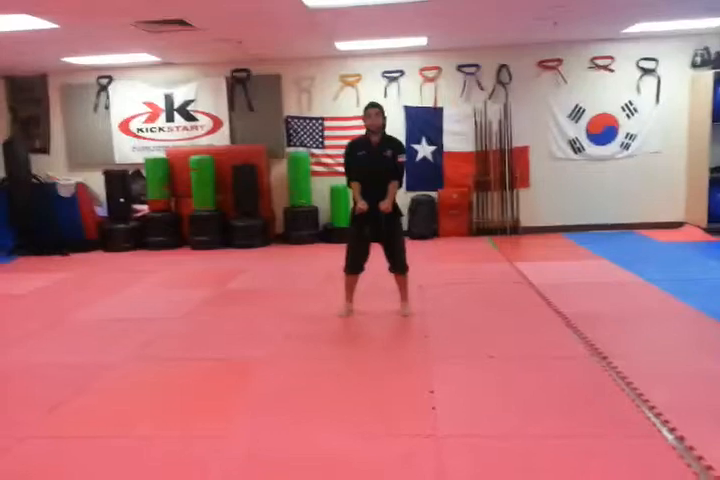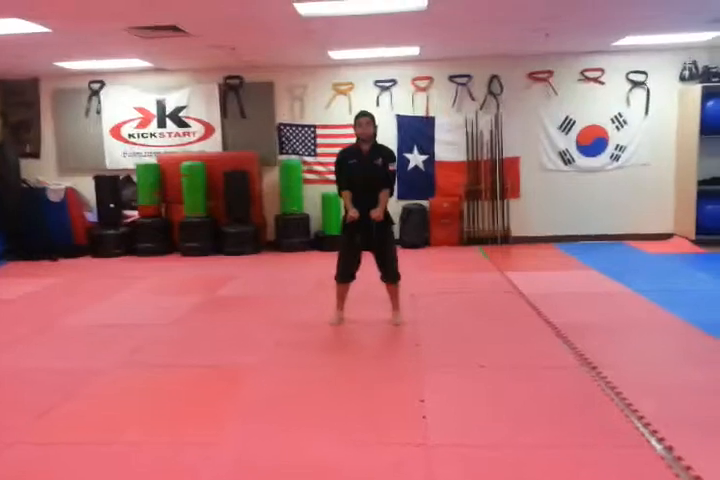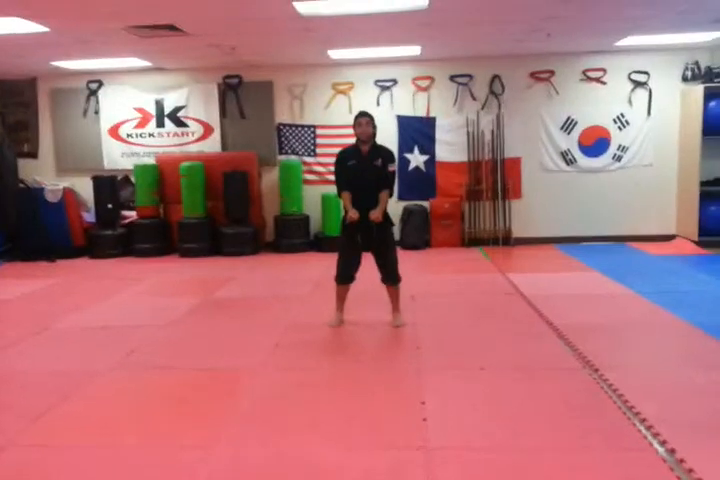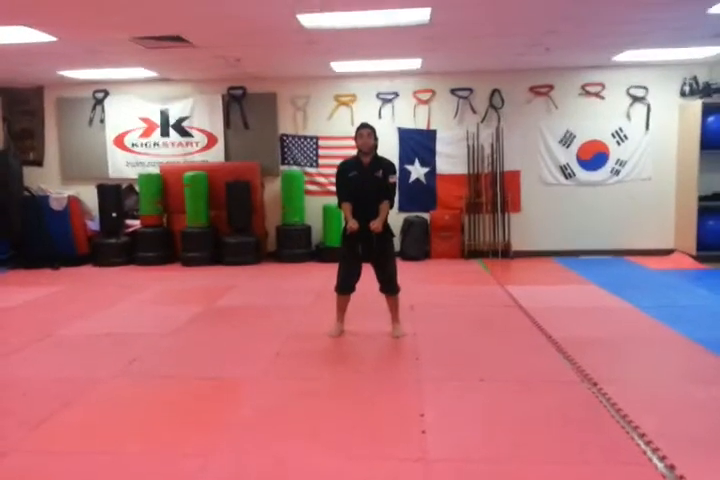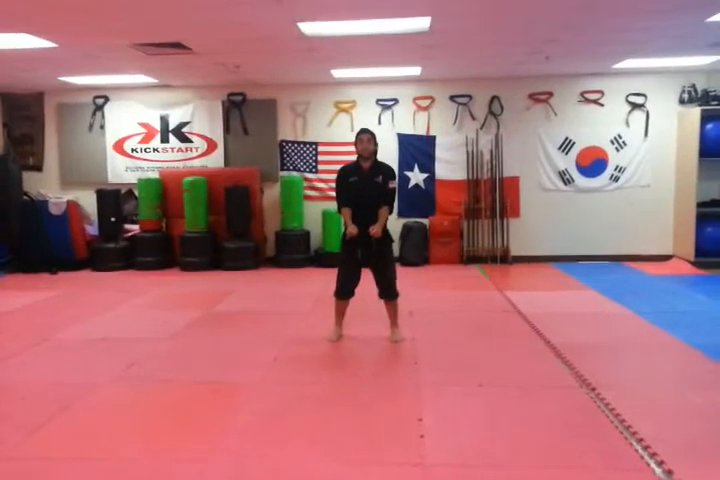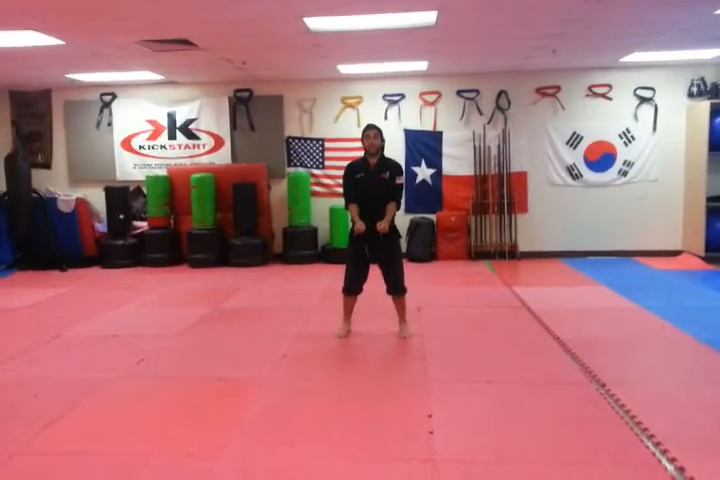
dt=0.3s
person 1, frame 1
left shoulder: (395, 146)
right shoulder: (354, 147)
left elbow: (396, 177)
right elbow: (352, 178)
left wrist: (389, 200)
right wrist: (359, 200)
left hip: (387, 208)
right hip: (362, 208)
left knee: (398, 257)
right knee: (354, 259)
left ankle: (404, 301)
right ankle: (348, 302)
person 1, frame 2
left shoulder: (386, 154)
right shoulder: (345, 156)
left elbow: (387, 186)
right elbow: (343, 186)
left wrist: (380, 208)
right wrist: (350, 208)
left hip: (378, 216)
right hip: (354, 216)
left knee: (389, 266)
right knee: (345, 267)
left ankle: (395, 310)
right ankle: (339, 311)
person 1, frame 3
left shoulder: (385, 155)
right shoulder: (344, 156)
left elbow: (387, 187)
right elbow: (343, 187)
left wrist: (380, 209)
right wrist: (349, 209)
left hip: (378, 217)
right hip: (353, 217)
left knee: (390, 267)
right knee: (344, 269)
left ankle: (396, 312)
right ankle: (339, 312)
person 1, frame 4
left shoulder: (386, 166)
right shoulder: (345, 167)
left elbow: (388, 198)
right elbow: (343, 198)
left wrist: (380, 219)
right wrist: (350, 219)
left hip: (379, 229)
right hip: (354, 228)
left knee: (388, 278)
right knee: (345, 279)
left ankle: (396, 322)
right ankle: (339, 322)
person 1, frame 5
left shoulder: (386, 172)
right shoulder: (345, 172)
left elbow: (387, 203)
right elbow: (343, 203)
left wrist: (380, 224)
right wrist: (349, 224)
left hip: (378, 233)
right hip: (353, 233)
left knee: (388, 283)
right knee: (344, 283)
left ankle: (394, 327)
right ankle: (338, 327)
person 1, frame 6
left shoulder: (393, 168)
right shoulder: (352, 168)
left elbow: (395, 199)
right elbow: (350, 200)
left wrist: (387, 220)
right wrist: (357, 220)
left hip: (386, 230)
right hip: (361, 230)
left knee: (396, 279)
right knee: (352, 280)
left ankle: (403, 323)
right ankle: (346, 322)
